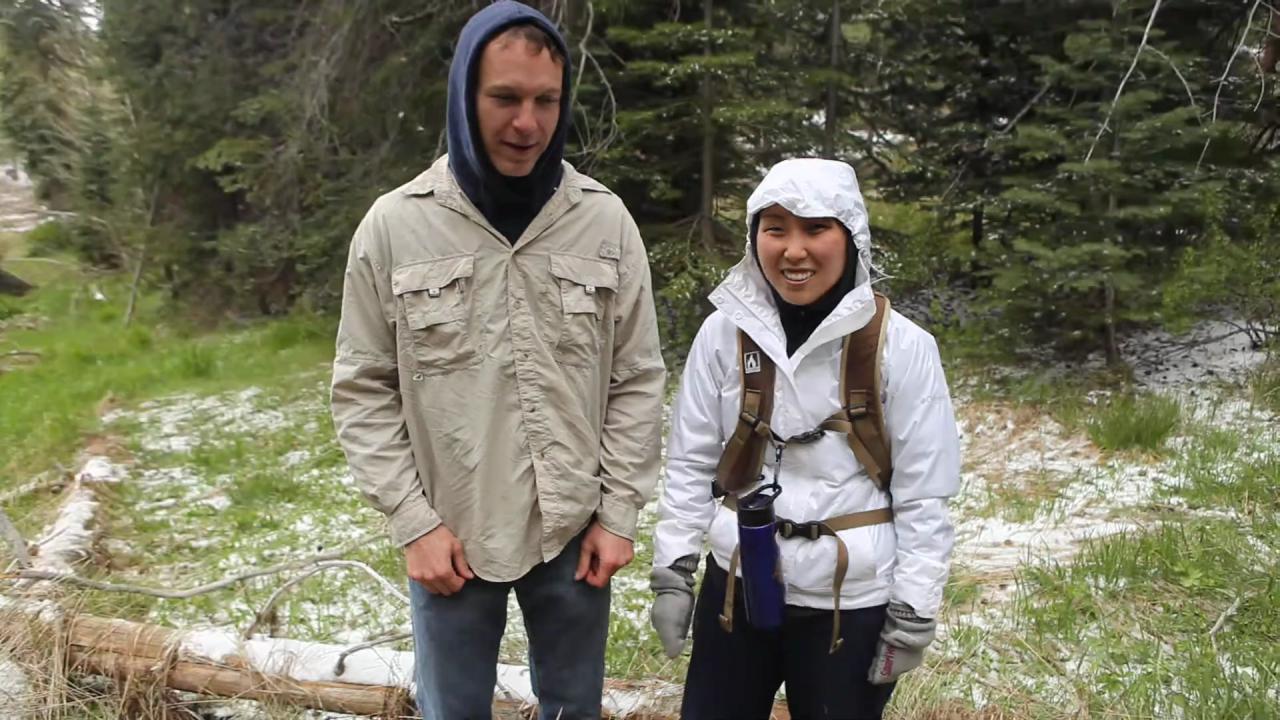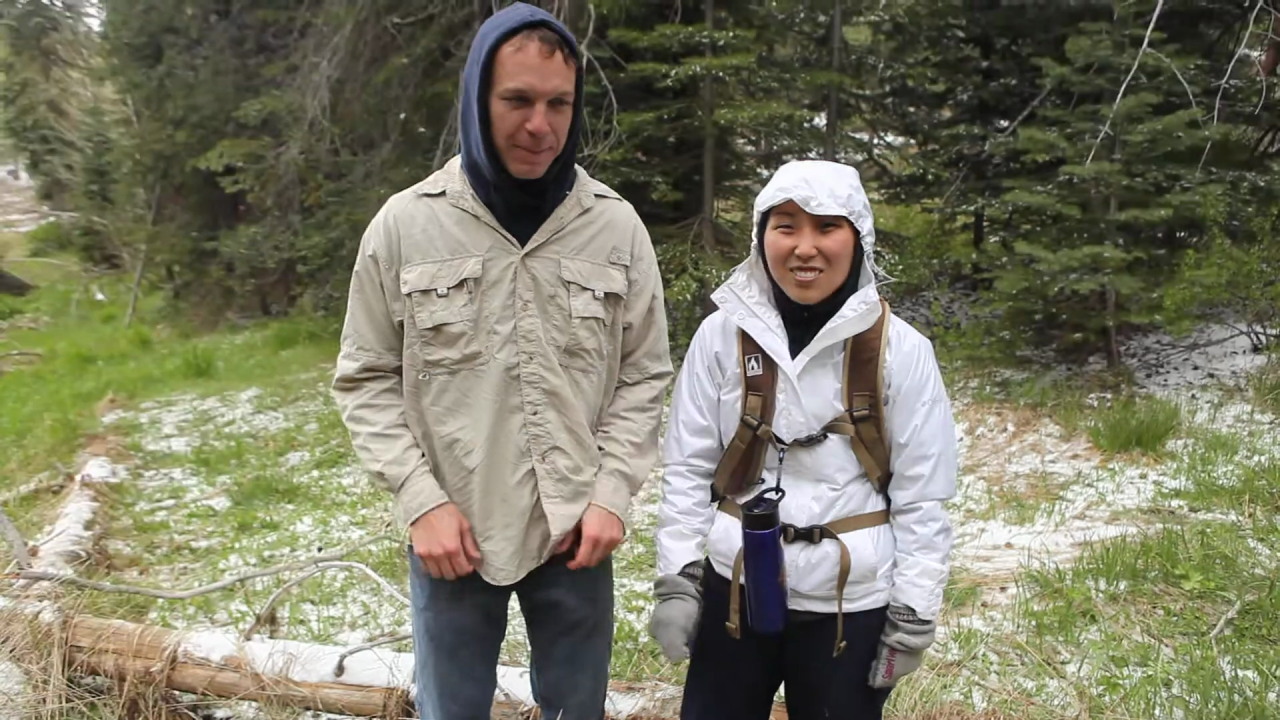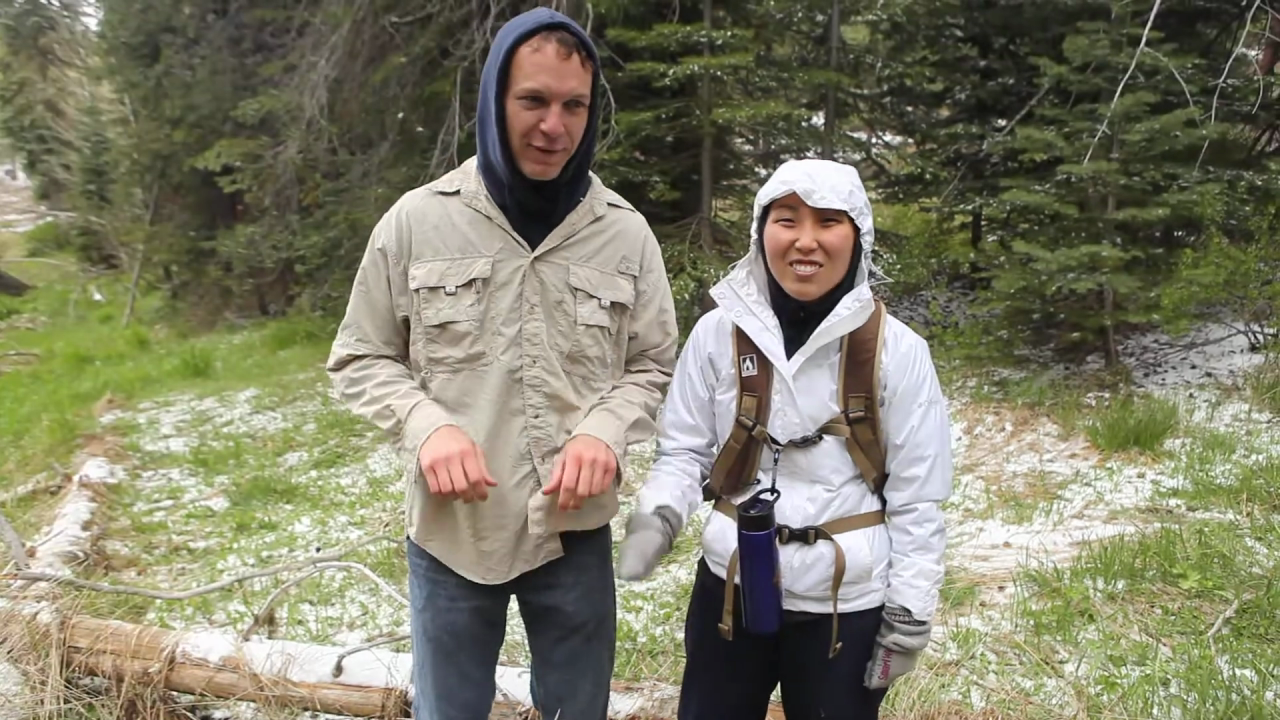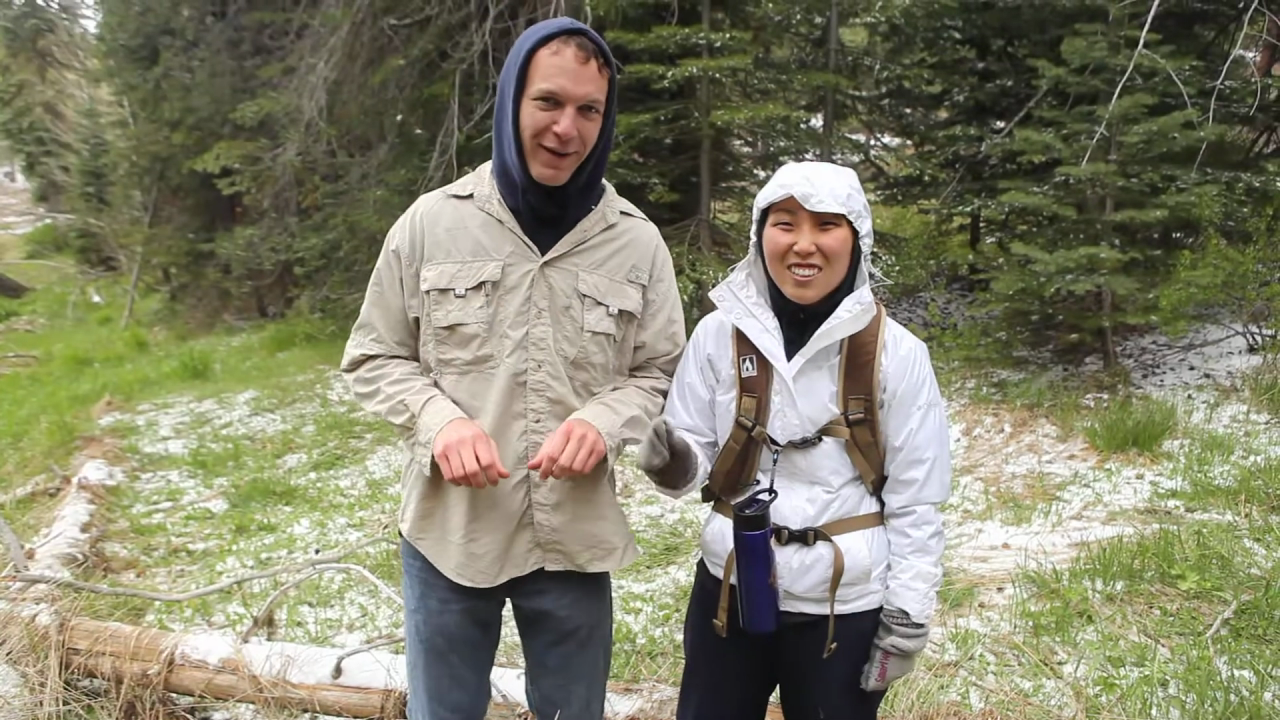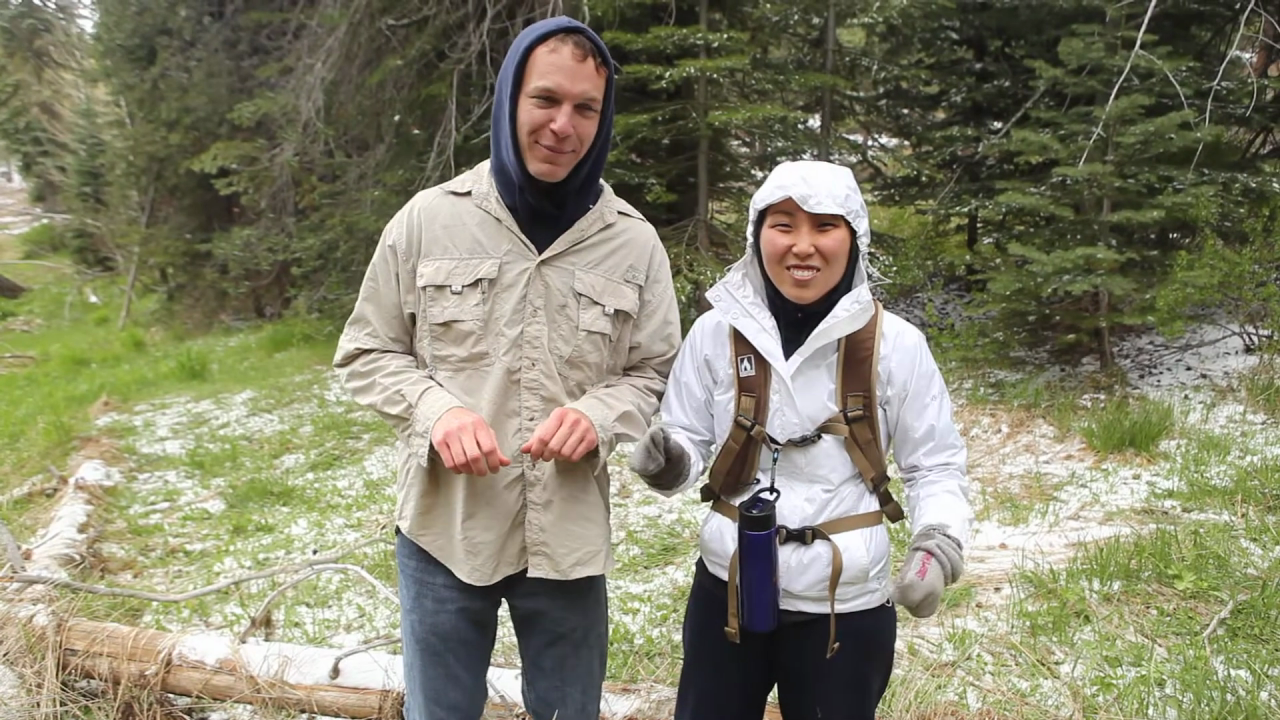
dt=0.3s
person 1, frame 1
left shoulder: (605, 221)
right shoulder: (393, 225)
left elbow: (637, 380)
right elbow: (363, 391)
left wrist: (620, 512)
right wrist: (413, 522)
left hip: (574, 527)
right hip: (451, 531)
person 1, frame 2
left shoulder: (616, 225)
right shoulder: (405, 224)
left elbow: (644, 376)
right elbow: (366, 380)
left wrist: (612, 492)
right wrist: (421, 501)
left hip: (575, 530)
right hip: (455, 533)
person 1, frame 3
left shoulder: (625, 233)
right shoulder: (416, 220)
left elbow: (655, 367)
right elbow: (360, 357)
left wrist: (607, 432)
right wrist: (426, 426)
left hip: (576, 530)
right hip: (452, 531)
person 1, frame 4
left shoulder: (636, 241)
right shoulder: (431, 222)
left elbow: (661, 374)
right elbow: (372, 358)
left wrist: (604, 423)
right wrist: (437, 419)
left hip: (573, 536)
right hip: (447, 530)
person 1, frame 5
left shoulder: (634, 242)
right shoulder: (427, 219)
left elbow: (655, 375)
right elbow: (366, 351)
left wrist: (596, 415)
right wrist: (437, 409)
left hip: (567, 532)
right hip: (443, 529)
person 2, frame 1
left shoulder: (900, 346)
right shoulder: (725, 331)
left elbow: (925, 491)
right elbow: (690, 463)
left wrist: (912, 614)
right wrist: (673, 572)
left hip: (851, 599)
right hip: (738, 582)
person 2, frame 2
left shoulder: (900, 350)
right shoulder: (723, 333)
left elbow: (922, 494)
right elbow: (687, 467)
left wrist: (913, 615)
right wrist: (678, 580)
left hip: (850, 602)
right hip: (735, 586)
person 2, frame 3
left shoulder: (896, 350)
right shoulder: (719, 332)
left elbow: (917, 497)
right elbow: (686, 449)
left wrist: (909, 618)
right wrist: (660, 515)
left hip: (846, 602)
right hip: (730, 586)
person 2, frame 4
left shoulder: (895, 351)
right shoulder: (720, 333)
left elbow: (917, 499)
right elbow: (694, 450)
left wrist: (906, 619)
right wrist: (672, 461)
left hip: (845, 603)
right hip: (730, 588)
person 2, frame 5
left shoulder: (894, 344)
right shoulder: (717, 331)
left elbow: (935, 465)
right elbow: (687, 439)
left wrist: (938, 544)
right wrist: (668, 458)
left hip: (846, 602)
right hip: (729, 586)
